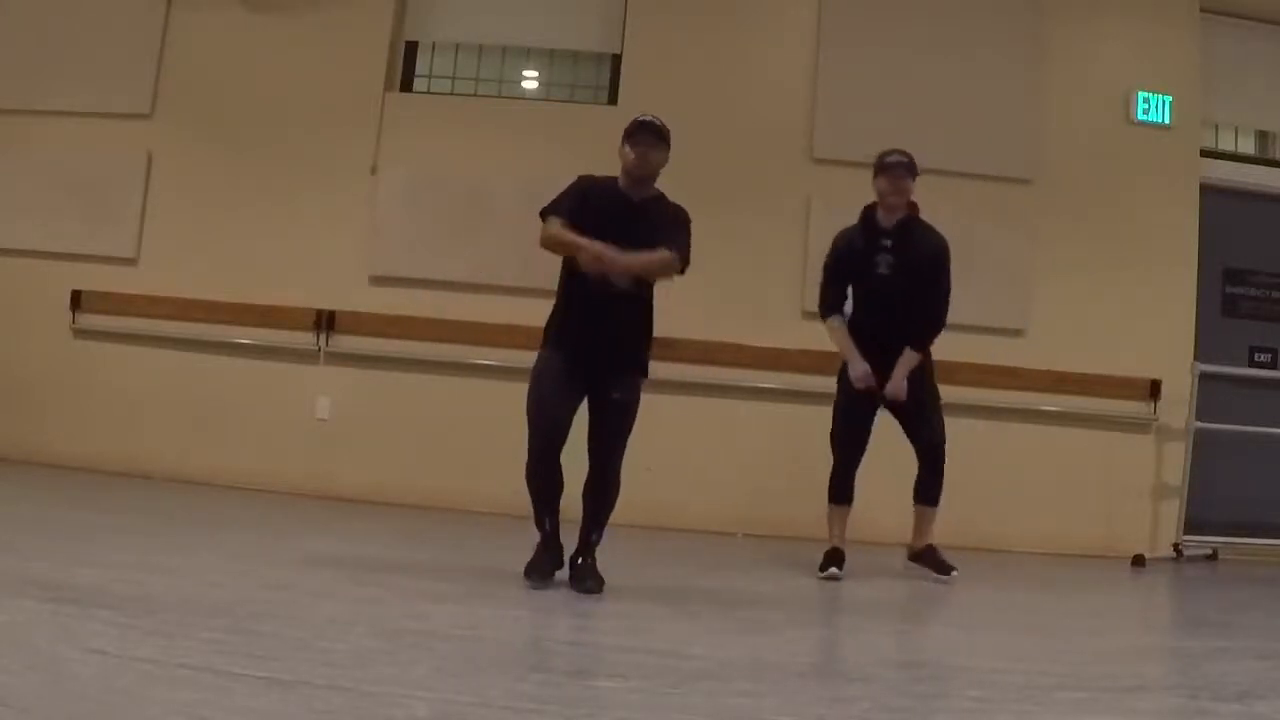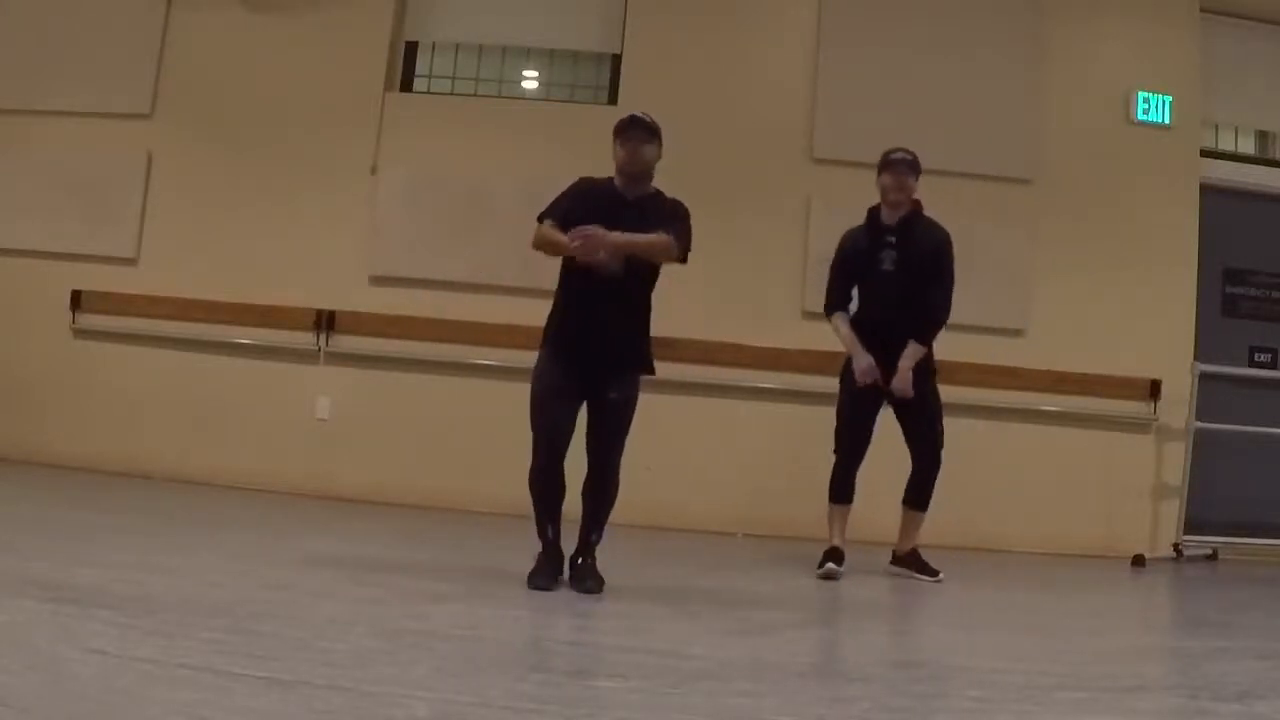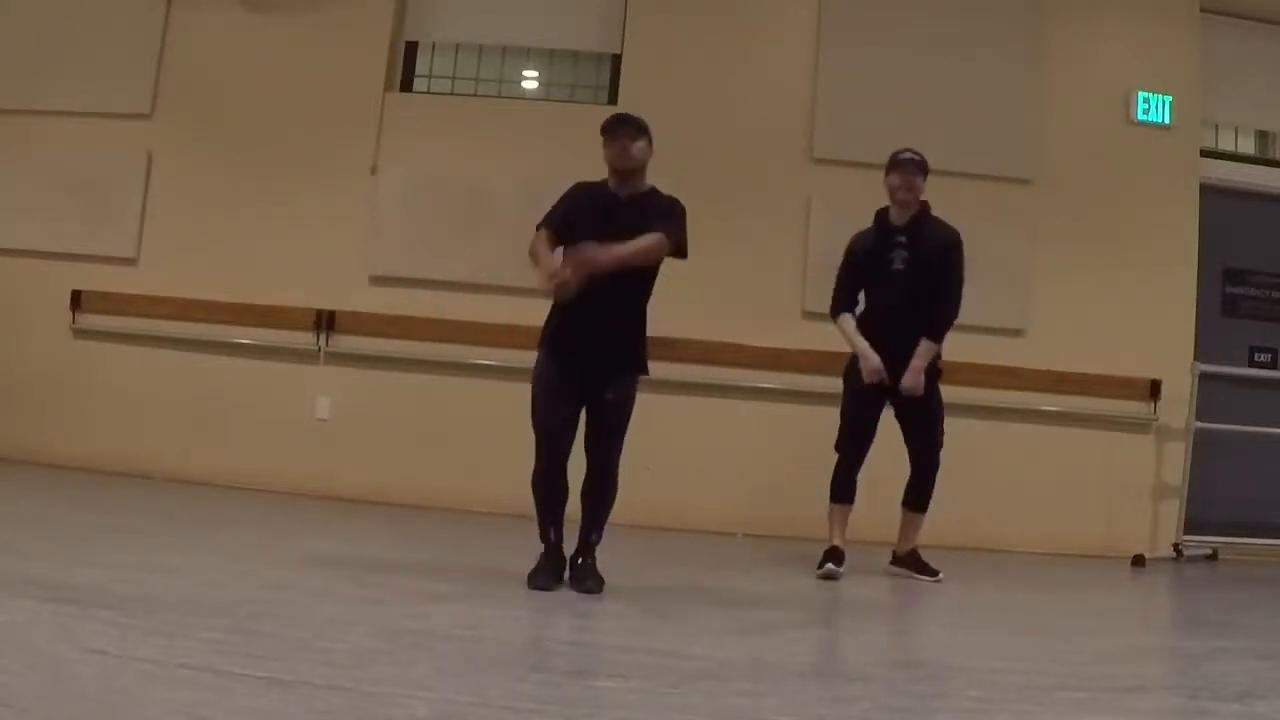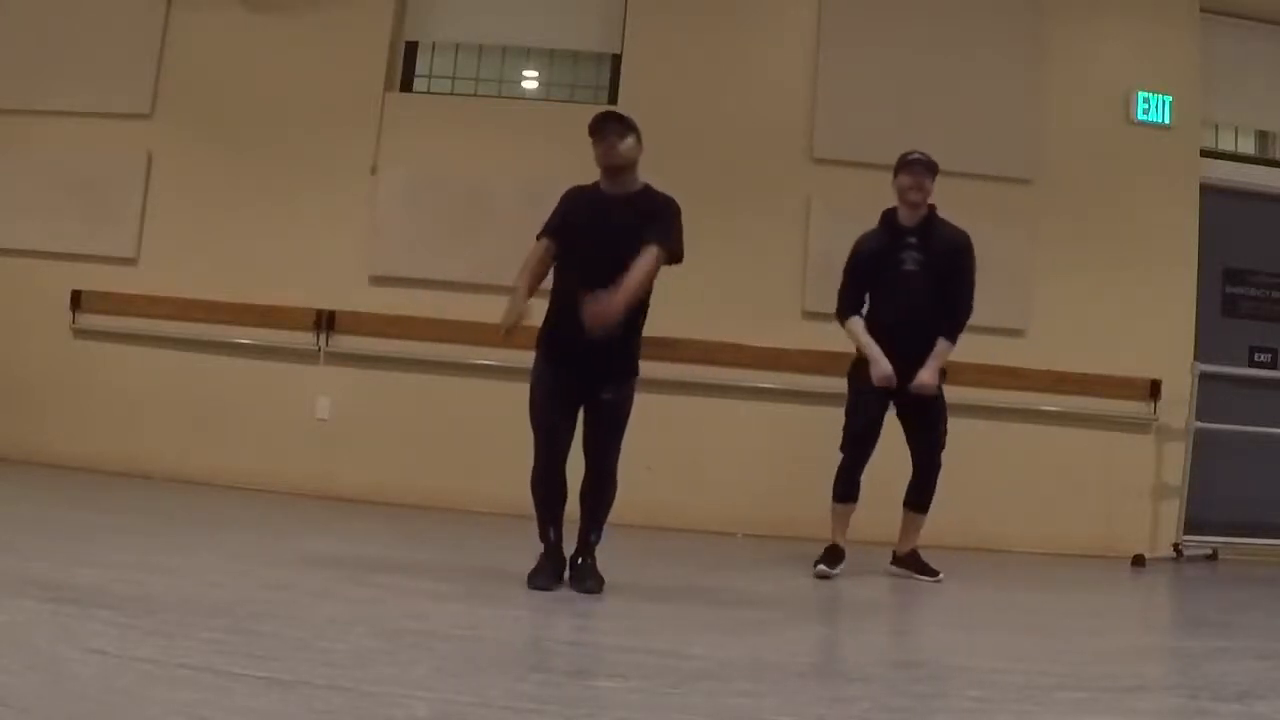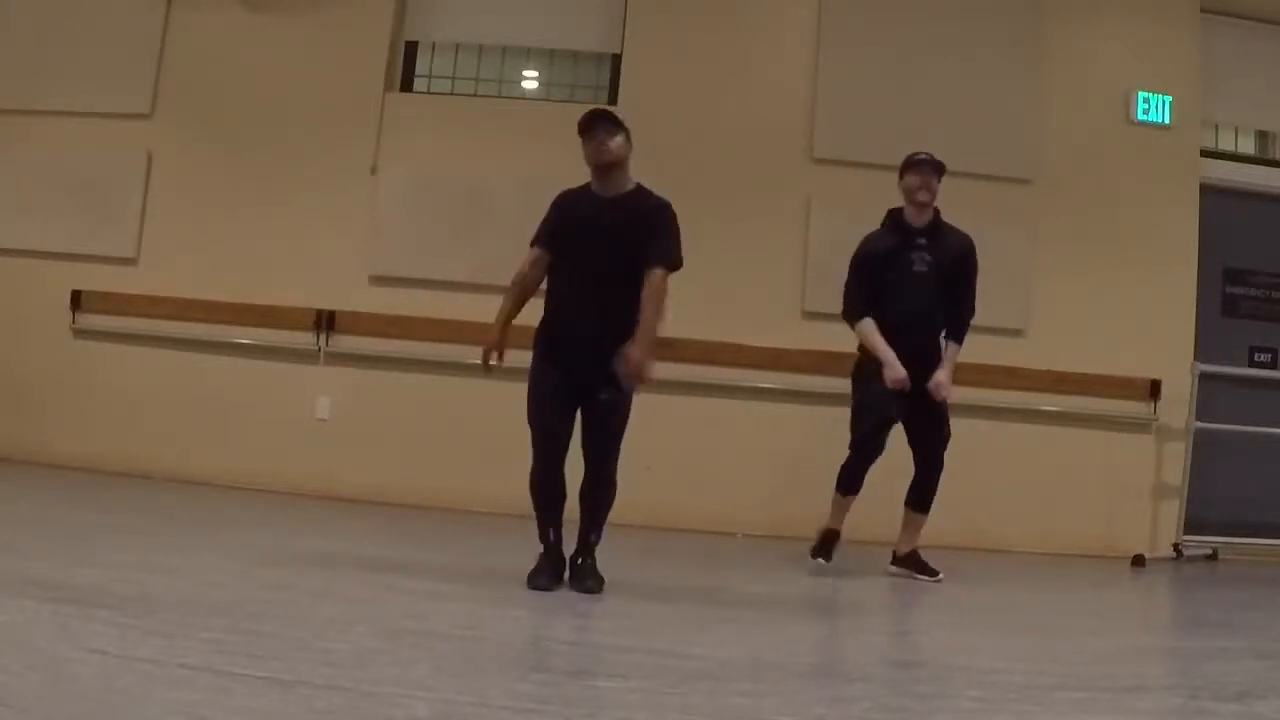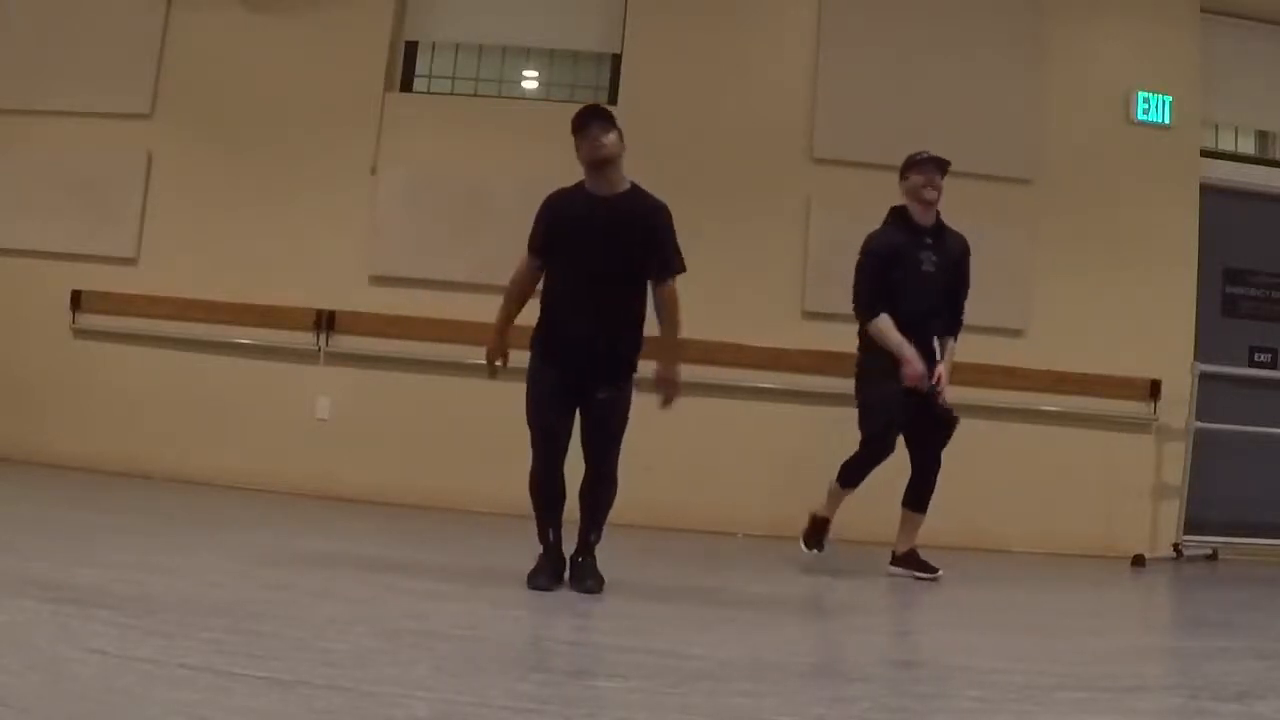
dt=0.1s
person 1, frame 1
left shoulder: (671, 218)
right shoulder: (587, 191)
left elbow: (668, 262)
right elbow: (550, 232)
left wrist: (622, 261)
right wrist: (592, 254)
left hip: (623, 357)
right hip: (565, 344)
left knee: (606, 461)
right knee: (543, 444)
left ankle: (586, 556)
right ankle: (548, 544)
person 1, frame 2
left shoulder: (670, 212)
right shoulder: (585, 193)
left elbow: (666, 248)
right elbow: (542, 236)
left wrist: (612, 239)
right wrist: (577, 247)
left hip: (622, 356)
right hip: (563, 346)
left knee: (605, 461)
right knee: (547, 451)
left ankle: (586, 556)
right ankle: (550, 551)
person 1, frame 3
left shoulder: (665, 209)
right shoulder: (580, 197)
left elbow: (654, 247)
right elbow: (540, 241)
left wrist: (607, 257)
right wrist: (551, 266)
left hip: (619, 357)
right hip: (560, 348)
left knee: (603, 461)
right knee: (550, 455)
left ankle: (586, 557)
right ankle: (552, 552)
person 1, frame 4
left shoulder: (660, 209)
right shoulder: (575, 201)
left elbow: (650, 260)
right elbow: (543, 250)
left wrist: (618, 300)
right wrist: (519, 298)
left hip: (614, 358)
right hip: (557, 350)
left knee: (601, 461)
right knee: (548, 456)
left ankle: (586, 556)
right ankle: (550, 552)
person 1, frame 5
left shoulder: (654, 212)
right shoulder: (566, 205)
left elbow: (656, 279)
right elbow: (535, 265)
left wrist: (642, 344)
right wrist: (502, 325)
left hip: (612, 362)
right hip: (554, 355)
left knee: (601, 463)
right knee: (547, 458)
left ankle: (585, 556)
right ankle: (550, 553)
person 1, frame 6
left shoulder: (649, 212)
right shoulder: (559, 204)
left elbow: (664, 286)
right elbow: (530, 269)
left wrist: (669, 359)
right wrist: (501, 329)
left hip: (612, 363)
right hip: (551, 354)
left knee: (602, 463)
right knee: (547, 458)
left ankle: (586, 555)
right ankle: (550, 552)
person 2, frame 1
left shoulder: (930, 244)
right shoulder: (850, 240)
left elbow: (933, 318)
right elbow: (829, 306)
left wrist: (902, 372)
right wrist: (853, 359)
left hip: (912, 366)
right hip: (860, 363)
left knee: (933, 450)
right knee: (846, 453)
left ankle: (923, 545)
right ankle: (836, 549)
person 2, frame 2
left shoulder: (934, 239)
right shoulder: (856, 240)
left elbow: (936, 312)
right elbow: (835, 305)
left wrist: (906, 367)
right wrist: (857, 354)
left hip: (915, 364)
right hip: (864, 361)
left knee: (928, 454)
right knee: (848, 452)
left ankle: (905, 551)
right ankle: (835, 547)
person 2, frame 3
left shoulder: (943, 240)
right shoulder: (865, 242)
left elbow: (945, 311)
right elbow: (841, 306)
left wrist: (917, 366)
right wrist: (865, 352)
left hip: (918, 366)
right hip: (868, 363)
left knee: (927, 458)
right knee: (851, 452)
left ankle: (905, 551)
right ankle: (836, 548)
person 2, frame 4
left shoulder: (953, 242)
right shoulder: (871, 243)
left elbow: (959, 312)
right elbow: (847, 308)
left wrist: (933, 366)
right wrist: (874, 356)
left hip: (924, 366)
right hip: (873, 365)
left knee: (929, 460)
right knee: (855, 453)
left ankle: (906, 551)
right ankle: (836, 545)
person 2, frame 5
left shoulder: (958, 246)
right shoulder: (878, 244)
left elbow: (963, 315)
right elbow: (854, 310)
left wrist: (947, 368)
right wrist: (887, 360)
left hip: (927, 368)
right hip: (880, 365)
left knee: (931, 459)
right knee: (866, 447)
left ankle: (905, 551)
right ankle: (831, 527)
person 2, frame 6
left shoulder: (955, 246)
right shoulder: (883, 240)
left elbow: (953, 314)
right elbow: (867, 308)
left wrist: (945, 363)
right wrist: (905, 356)
left hip: (924, 366)
right hip: (881, 363)
left knee: (928, 459)
right knee: (878, 444)
left ankle: (904, 551)
right ankle: (823, 514)
